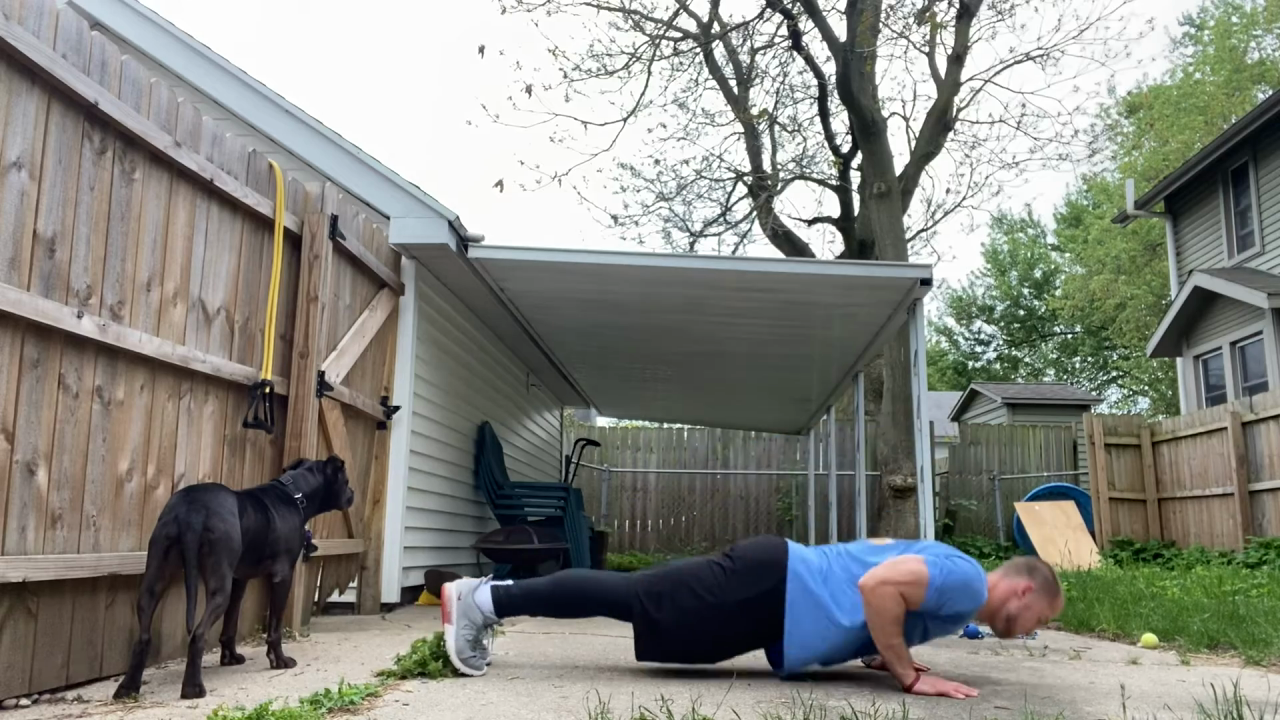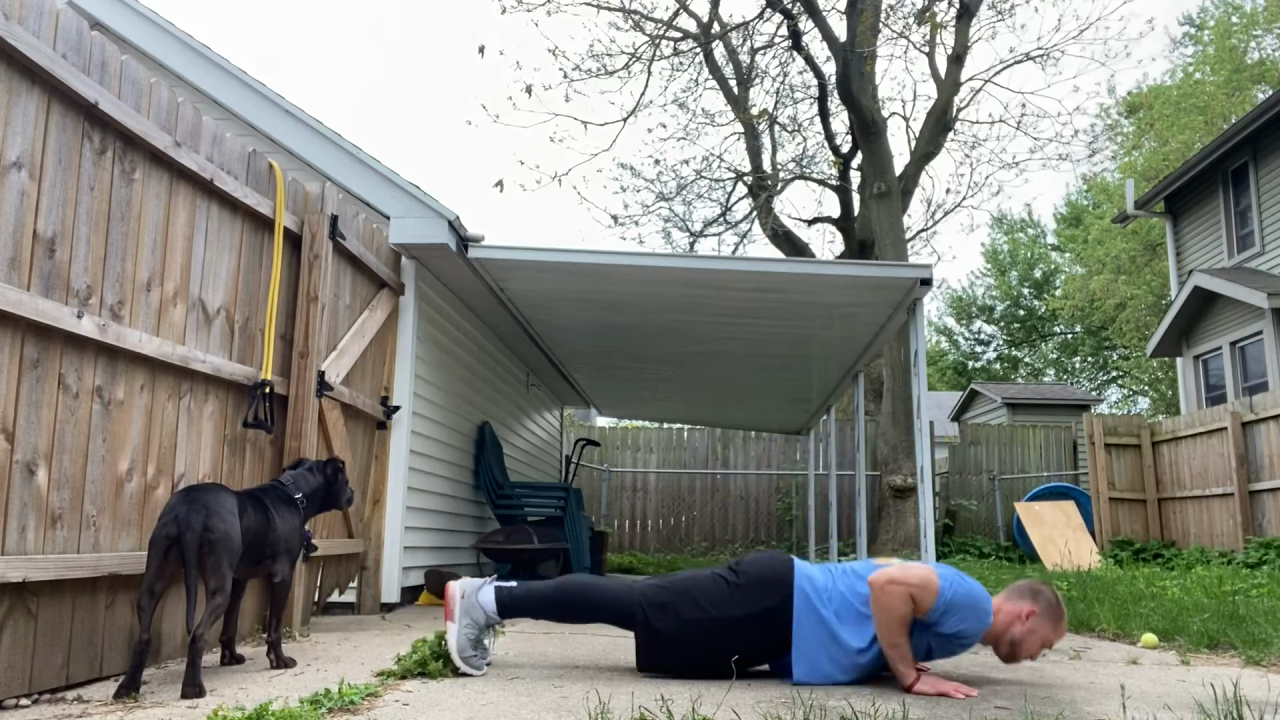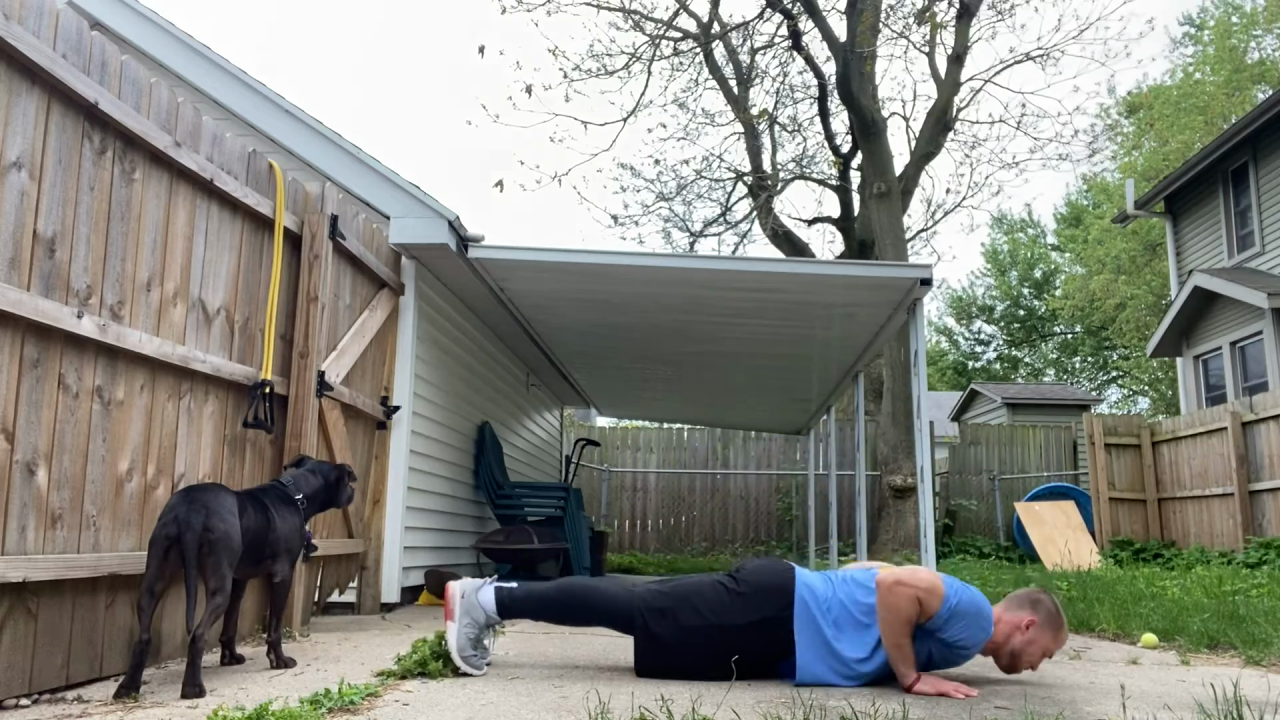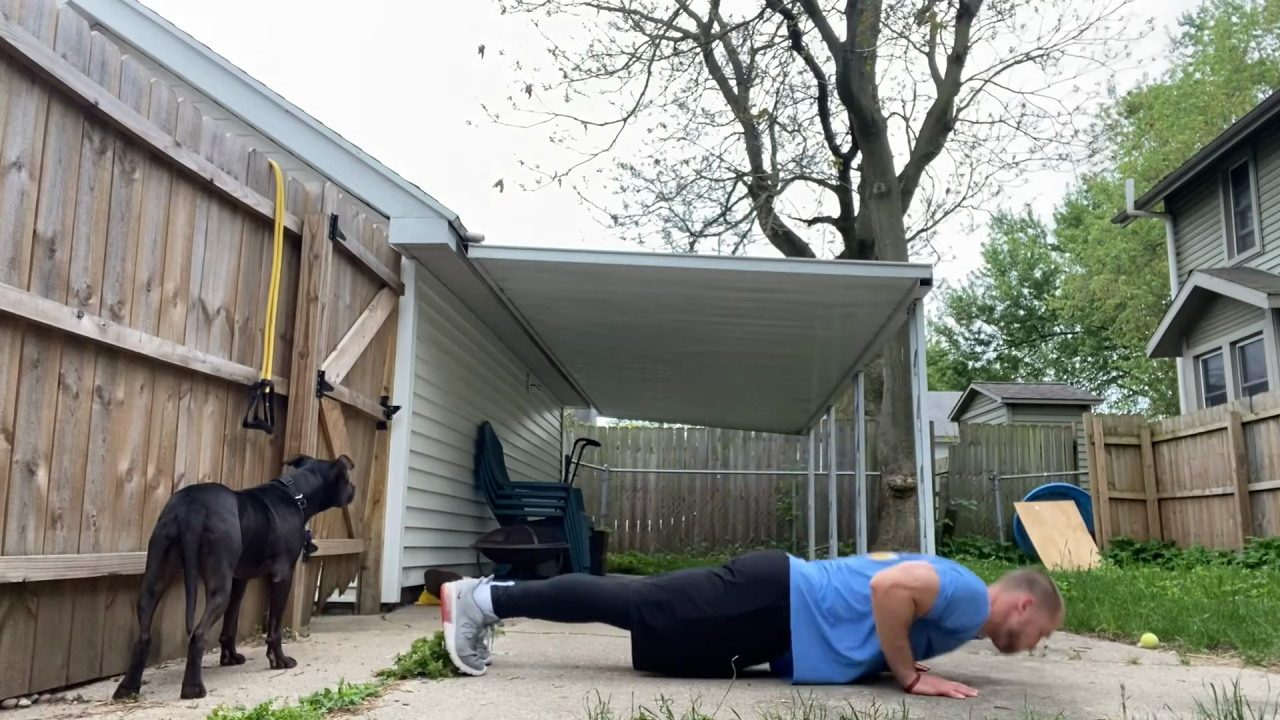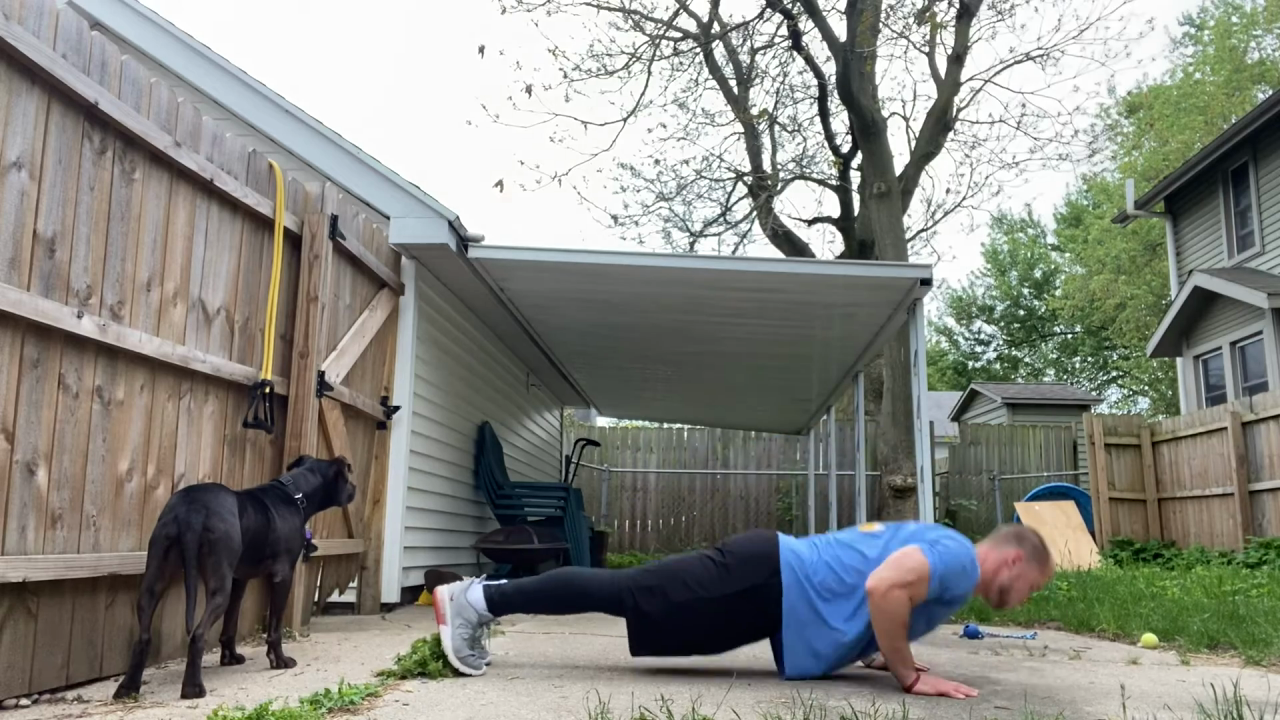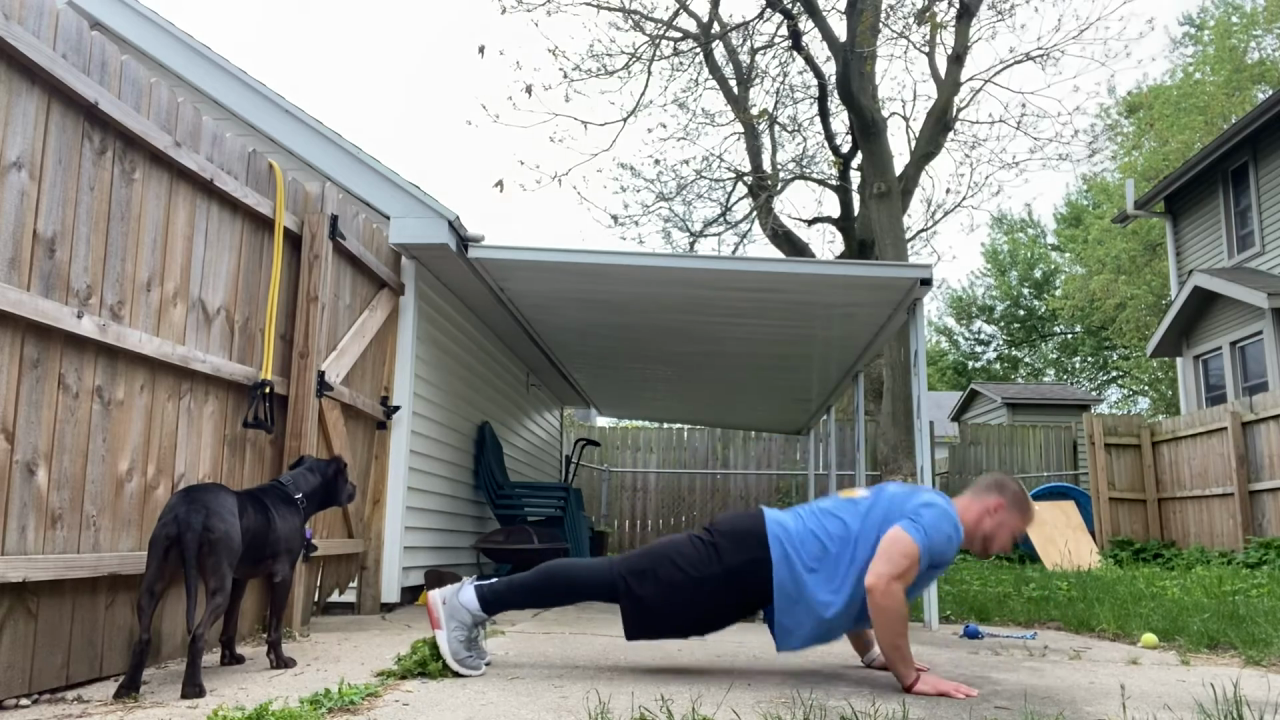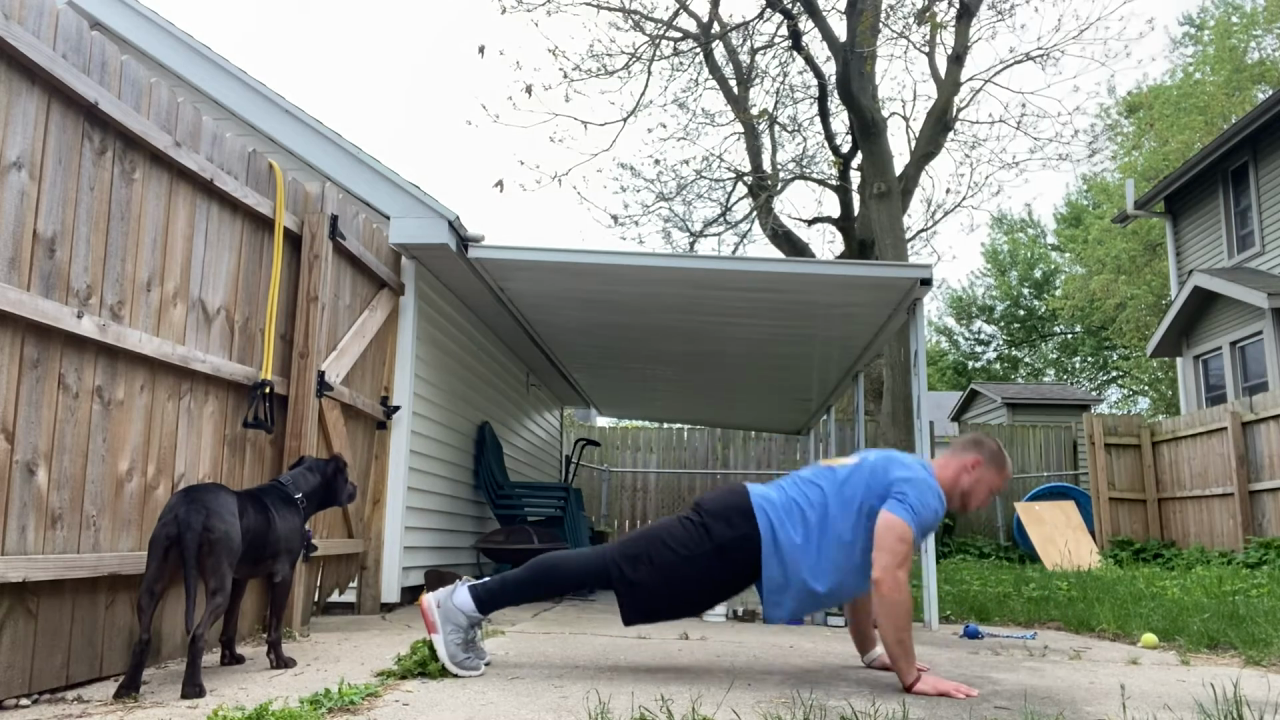
dt=0.1s
person 1, frame 1
left shoulder: (951, 573)
right shoulder: (966, 586)
right elbow: (877, 585)
left wrist: (873, 649)
right wrist: (908, 672)
left hip: (783, 583)
right hip: (774, 591)
left knee: (631, 592)
right knee: (630, 596)
left ankle: (490, 595)
right ankle: (481, 598)
person 1, frame 2
left shoulder: (956, 597)
right shoulder: (973, 605)
right elbow: (886, 585)
left wrist: (883, 655)
right wrist: (909, 674)
left hip: (787, 592)
right hip: (778, 607)
left knee: (635, 599)
right knee: (635, 606)
left ankle: (495, 593)
right ankle: (484, 598)
person 1, frame 3
left shoulder: (954, 602)
right shoulder: (973, 619)
left elbow: (868, 574)
right elbow: (894, 585)
left wrist: (888, 659)
right wrist: (909, 673)
left hip: (786, 601)
right hip: (780, 614)
left knee: (635, 603)
right knee: (631, 610)
left ankle: (493, 594)
right ankle: (485, 596)
person 1, frame 4
left shoulder: (950, 583)
right shoulder: (971, 602)
right elbow: (889, 586)
left wrist: (885, 657)
right wrist: (908, 673)
left hip: (784, 587)
right hip: (777, 606)
left knee: (634, 598)
right knee: (630, 605)
left ankle: (492, 593)
right ankle: (482, 596)
person 1, frame 5
left shoulder: (935, 544)
right shoulder: (955, 561)
right elbow: (879, 590)
left wrist: (872, 652)
right wrist: (908, 673)
left hip: (773, 574)
right hip: (766, 583)
left knee: (623, 587)
right knee: (624, 592)
left ankle: (485, 593)
right ankle: (474, 597)
person 1, frame 6
left shoulder: (916, 504)
right shoulder: (941, 524)
left elbow: (847, 569)
right elbow: (880, 585)
left wrist: (871, 652)
right wrist: (909, 674)
left hip: (764, 547)
right hip: (757, 560)
left knee: (613, 576)
right knee: (616, 579)
left ankle: (477, 596)
right ankle: (469, 601)
person 1, frame 7
left shoulder: (900, 476)
right shoulder: (921, 488)
left elbow: (859, 575)
right elbow: (885, 580)
left wrist: (872, 651)
right wrist: (912, 674)
left hip: (748, 531)
right hip: (743, 533)
left knee: (607, 565)
right knee: (611, 568)
left ankle: (465, 602)
right ankle: (461, 603)
